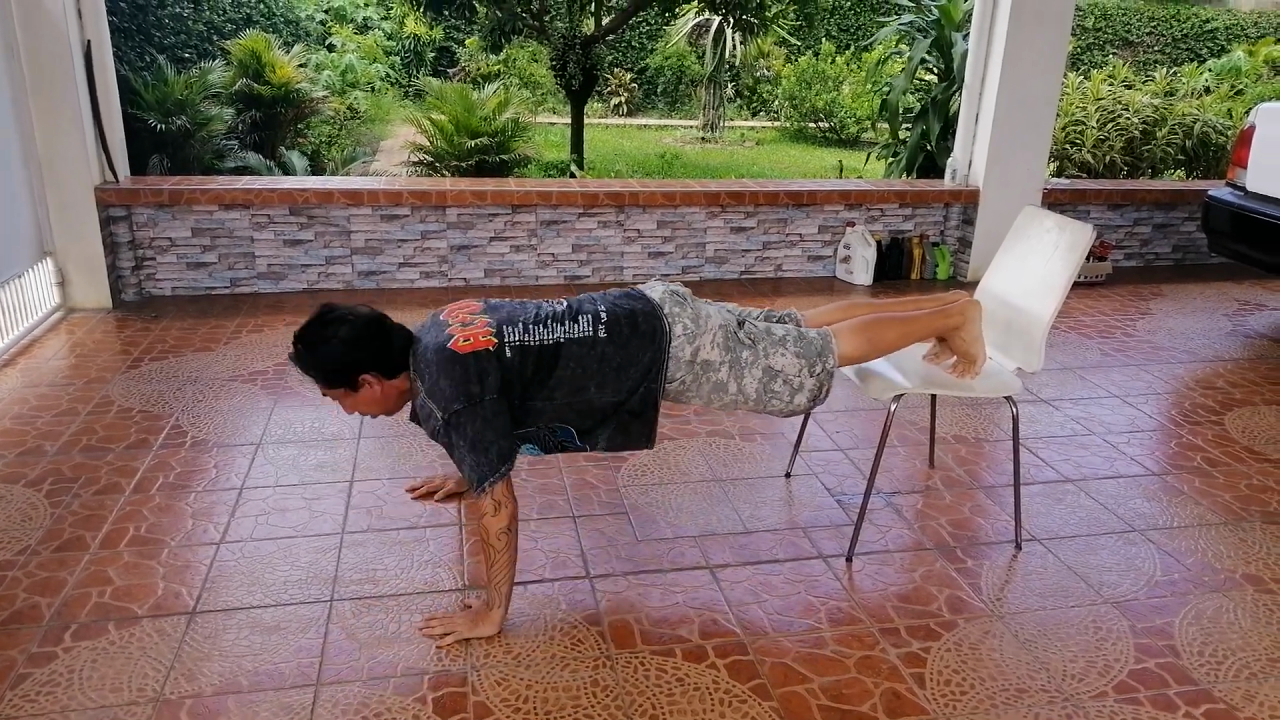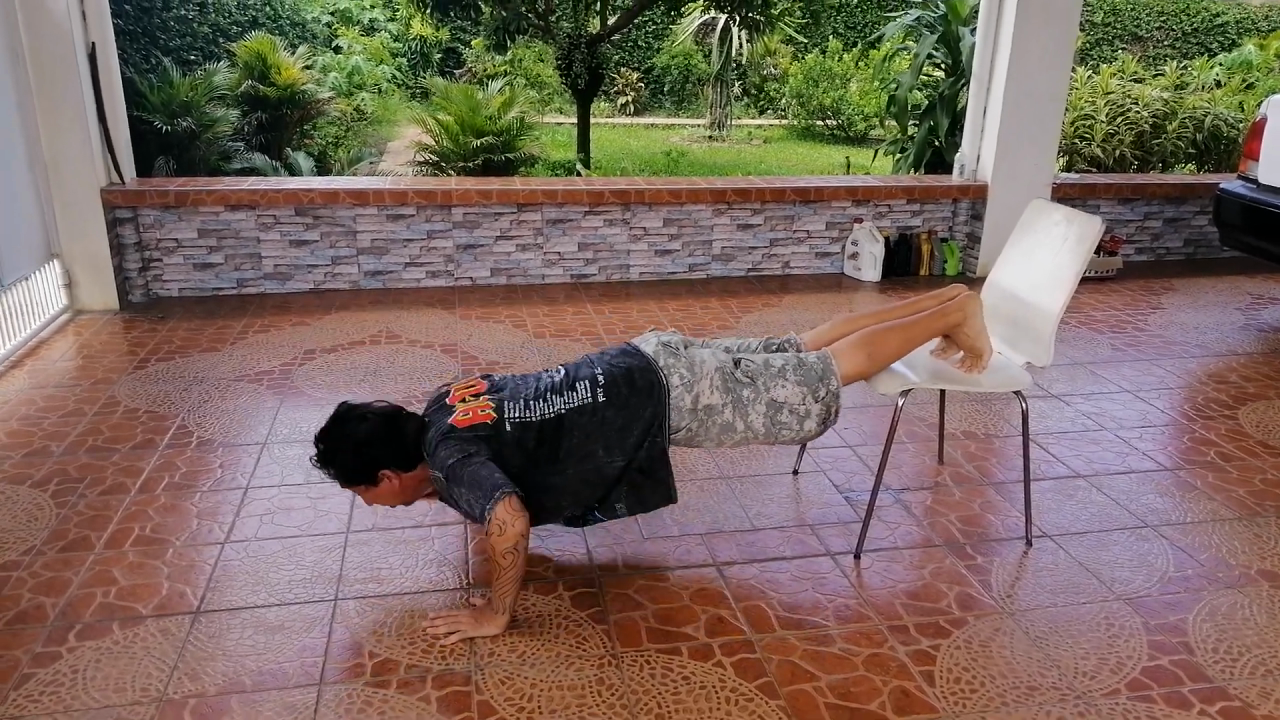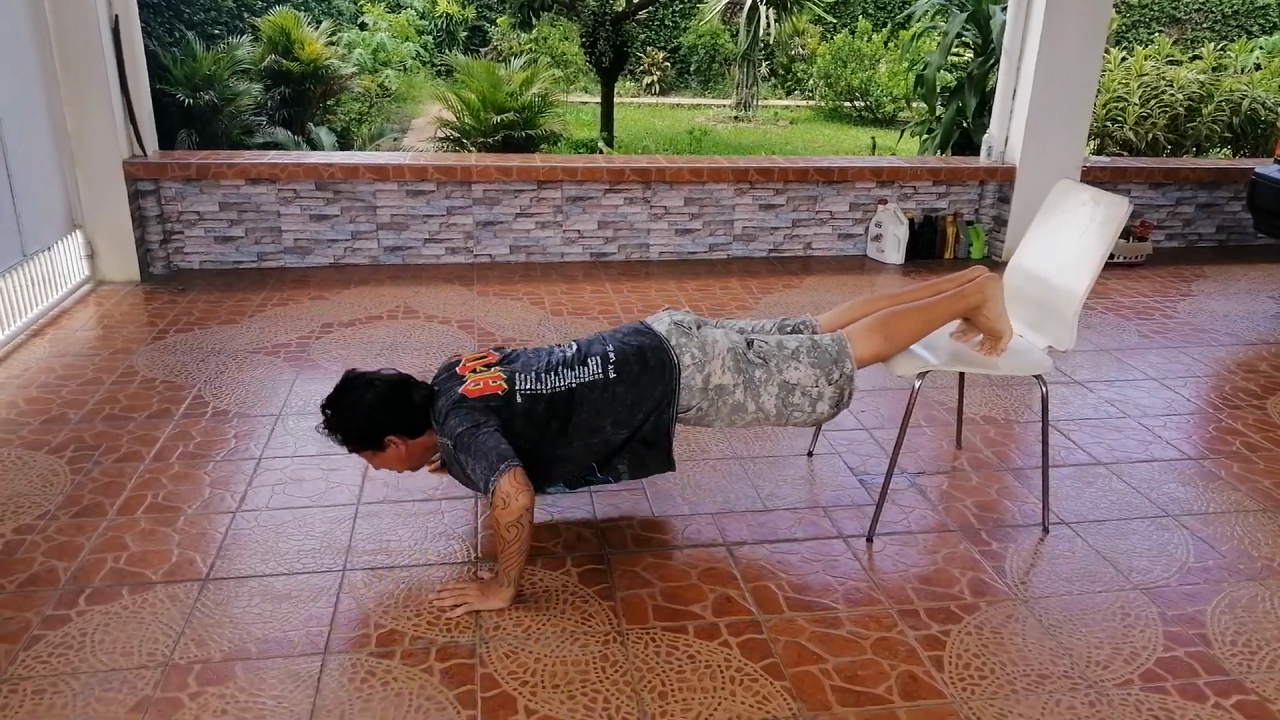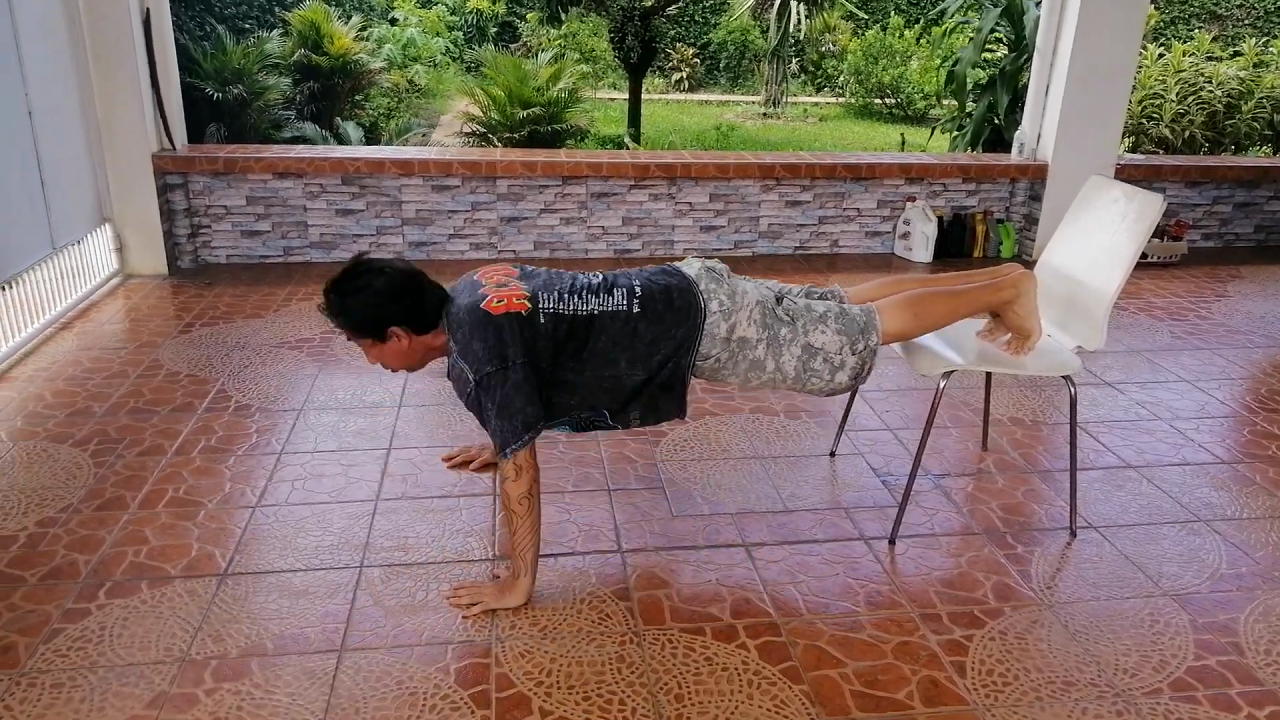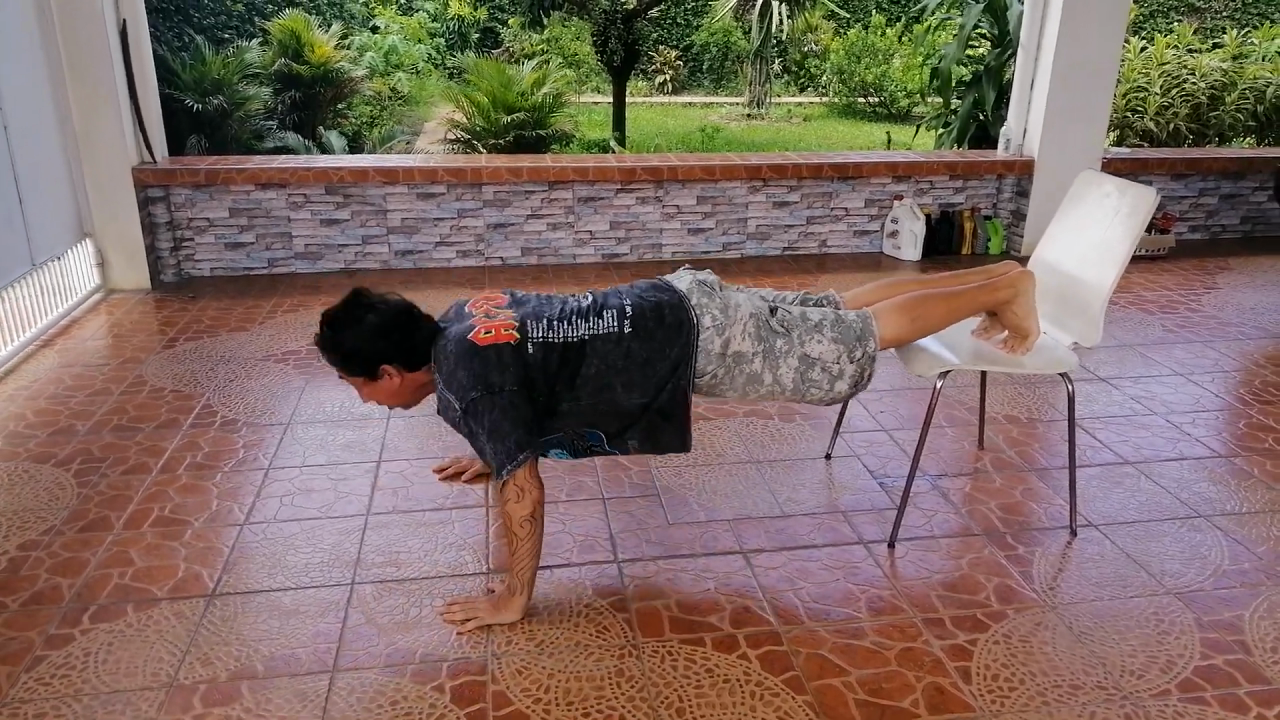
dt=0.3s
person 1, frame 1
left shoulder: (444, 381)
right shoulder: (431, 337)
left elbow: (497, 504)
left wrist: (491, 612)
right wrist: (466, 469)
left hip: (668, 347)
right hip: (653, 314)
left knee: (818, 360)
right knee: (803, 334)
left ankle: (954, 315)
right ankle: (941, 302)
person 1, frame 2
left shoulder: (449, 459)
right shoulder: (441, 409)
left elbow: (510, 522)
left wrist: (496, 610)
left hip: (664, 398)
right hip: (649, 363)
left knee: (827, 376)
right knee: (804, 354)
left ankle: (957, 310)
right ankle: (941, 299)
person 1, frame 3
left shoulder: (458, 429)
right shoulder: (449, 379)
left elbow: (514, 496)
left wrist: (501, 584)
right wrist: (476, 455)
left hip: (678, 376)
right hip: (664, 342)
left knee: (839, 362)
right knee: (821, 334)
left ankle: (975, 294)
right ankle: (961, 281)
person 1, frame 4
left shoulder: (474, 347)
right shoulder: (466, 295)
left elbow: (520, 471)
left wrist: (518, 581)
right wrist: (496, 438)
left hip: (702, 322)
right hip: (689, 291)
left knee: (861, 335)
right knee: (842, 307)
left ankle: (1007, 288)
right ankle: (994, 278)
person 1, frame 5
left shoulder: (463, 377)
right shoulder: (457, 324)
left elbow: (524, 485)
left wrist: (514, 596)
right wrist: (492, 453)
left hip: (698, 340)
right hip: (682, 304)
left knee: (853, 347)
right knee: (842, 314)
left ankle: (1006, 288)
right ankle: (993, 273)
